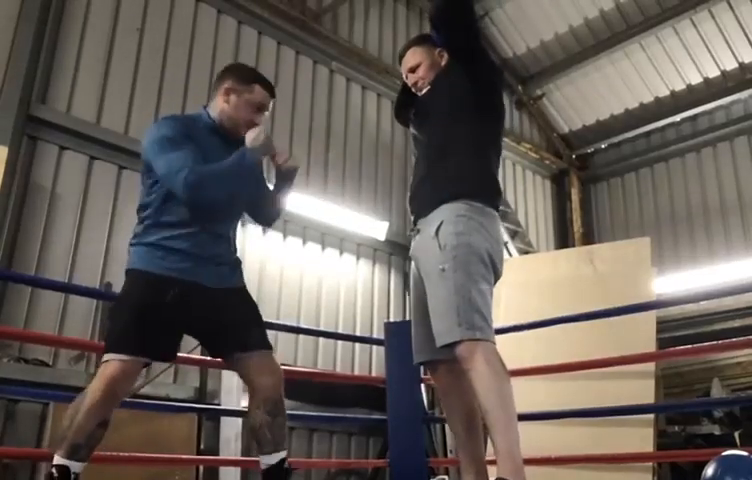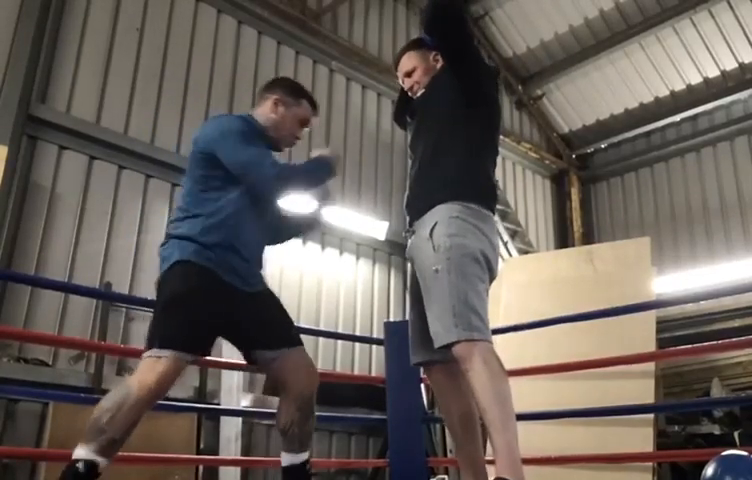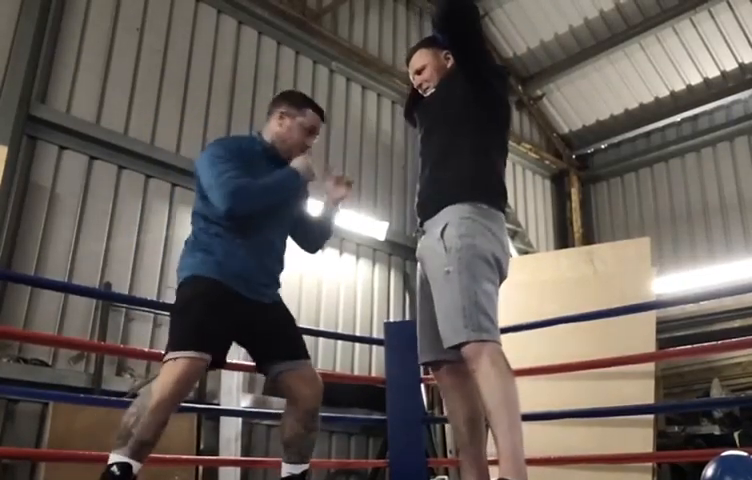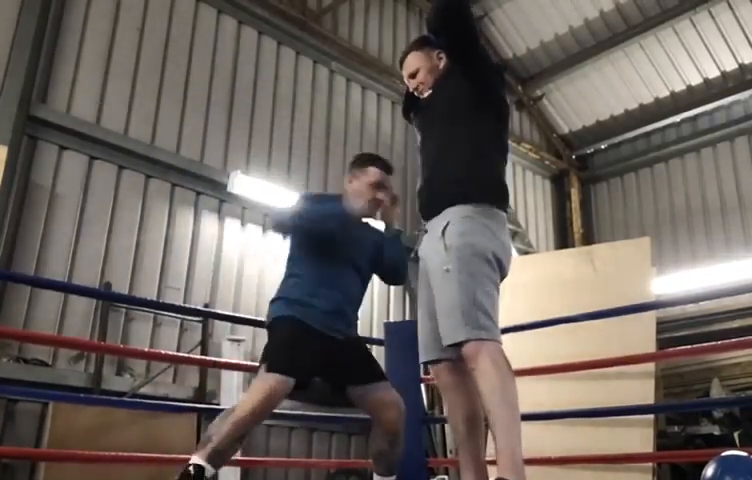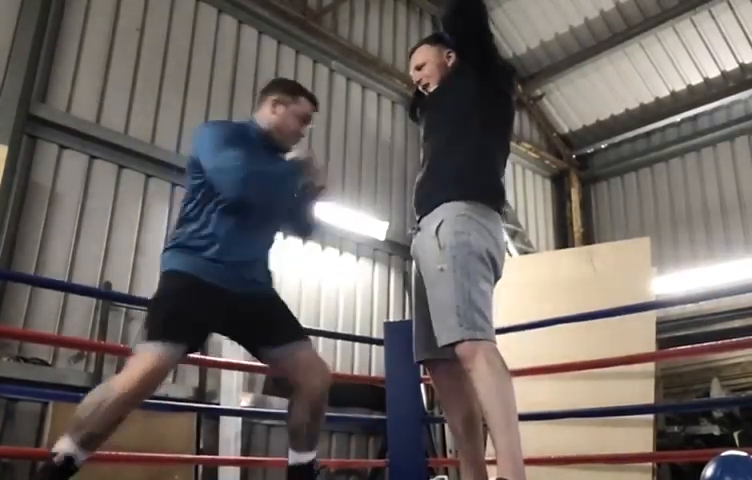
dt=1s
person 1, frame 1
left shoulder: (472, 78)
right shoulder: (431, 110)
right elbow: (399, 110)
left wrist: (428, 51)
right wrist: (413, 86)
left hip: (460, 220)
right hip: (430, 231)
left knee: (470, 342)
right knee: (442, 362)
person 1, frame 2
left shoulder: (468, 79)
right shoulder: (429, 109)
right elbow: (399, 115)
left wrist: (426, 41)
right wrist: (411, 92)
left hip: (455, 220)
right hip: (427, 231)
left knee: (467, 342)
right knee: (439, 363)
person 1, frame 3
left shoulder: (478, 80)
right shoulder: (439, 106)
right elbow: (410, 111)
right wrist: (421, 89)
left hip: (465, 221)
right hip: (437, 232)
left knee: (476, 344)
right knee: (447, 363)
person 1, frame 4
left shoulder: (474, 78)
right shoulder: (435, 107)
right elbow: (408, 109)
left hip: (466, 221)
right hip: (437, 232)
left knee: (476, 343)
right knee: (445, 361)
person 1, frame 5
left shoulder: (481, 78)
right shoulder: (440, 105)
left hip: (459, 219)
right hip: (433, 227)
left knee: (471, 343)
right knee: (442, 360)
person 2, frame 1
left shoulder: (240, 154)
right shoulder: (169, 131)
left elbow: (266, 214)
right elbow: (194, 185)
left wrist: (284, 178)
right wrist: (251, 155)
left hip: (221, 282)
right hip: (158, 273)
left knee: (267, 378)
right knee: (114, 377)
person 2, frame 2
left shoulder: (262, 157)
right shoulder: (229, 129)
left elbow: (268, 230)
right elbow: (274, 180)
left wrist: (308, 222)
right wrist: (321, 166)
left hip: (245, 280)
right hip: (196, 267)
left knee: (301, 375)
right knee: (159, 372)
person 2, frame 3
left shoulder: (290, 184)
right shoulder: (223, 152)
left elbow: (311, 242)
right elbow: (232, 201)
left wrist: (330, 207)
right wrist: (294, 175)
left hip: (261, 294)
right hip: (209, 281)
left knee: (306, 388)
right knee: (179, 373)
person 2, frame 4
left shoulder: (372, 235)
right shoulder: (317, 205)
left elbow: (397, 275)
right elbow: (284, 222)
left wrist: (393, 228)
right wrist: (346, 210)
left hip: (342, 335)
right hip: (298, 322)
left knee: (391, 408)
right knee: (265, 395)
person 2, frame 5
left shoulder: (277, 165)
right shoulder: (218, 134)
left elbow: (303, 227)
right elbow: (240, 185)
left wrist: (308, 188)
right wrist: (300, 179)
left hip: (250, 287)
right hip: (195, 274)
left knee: (315, 377)
right knee: (147, 372)
